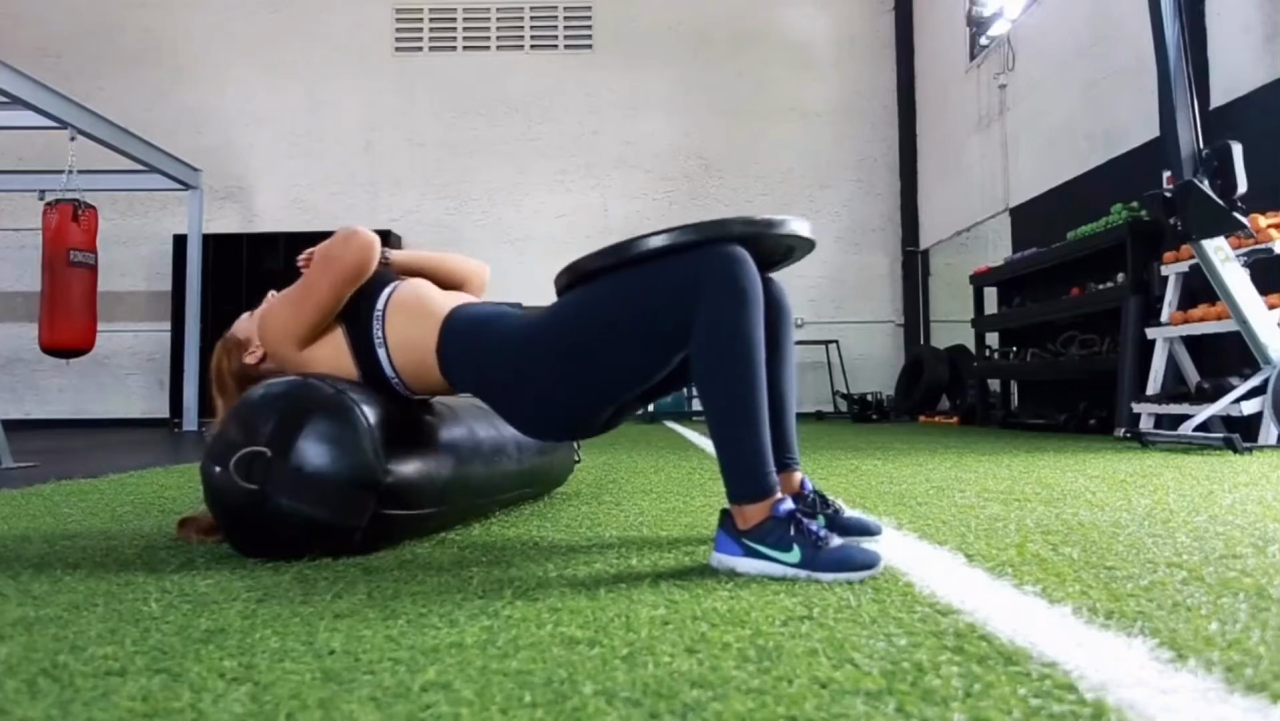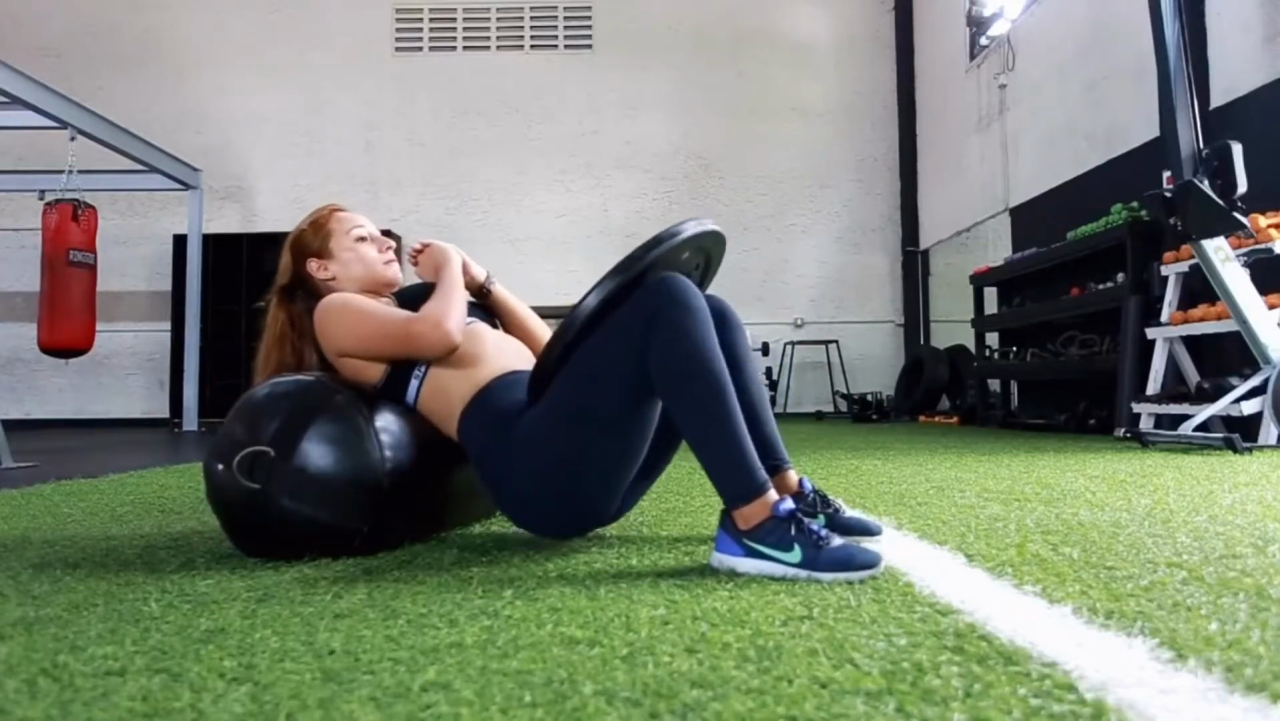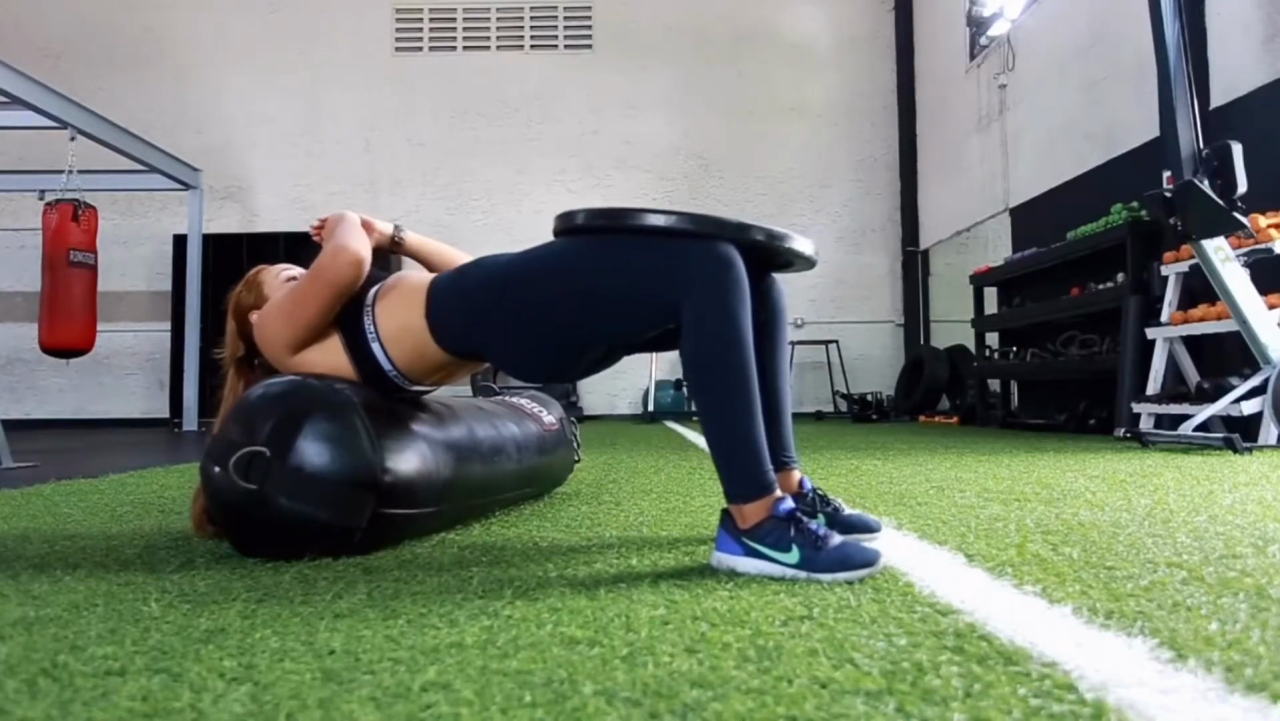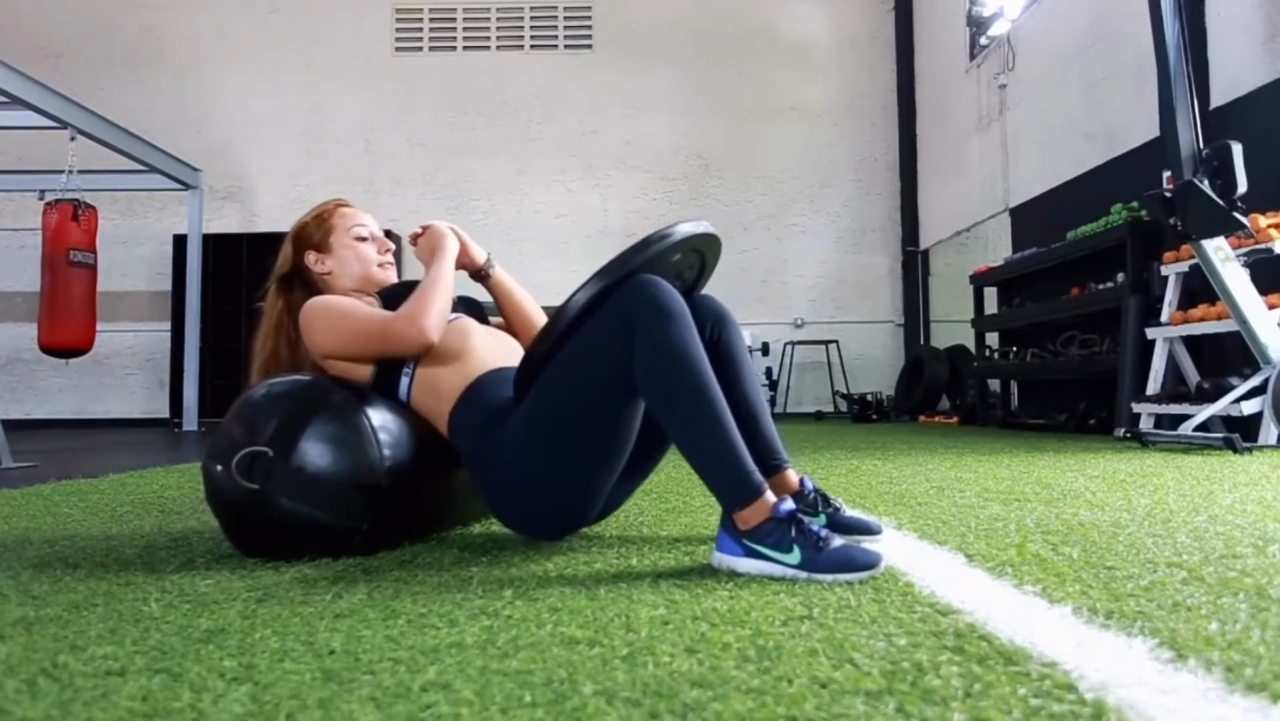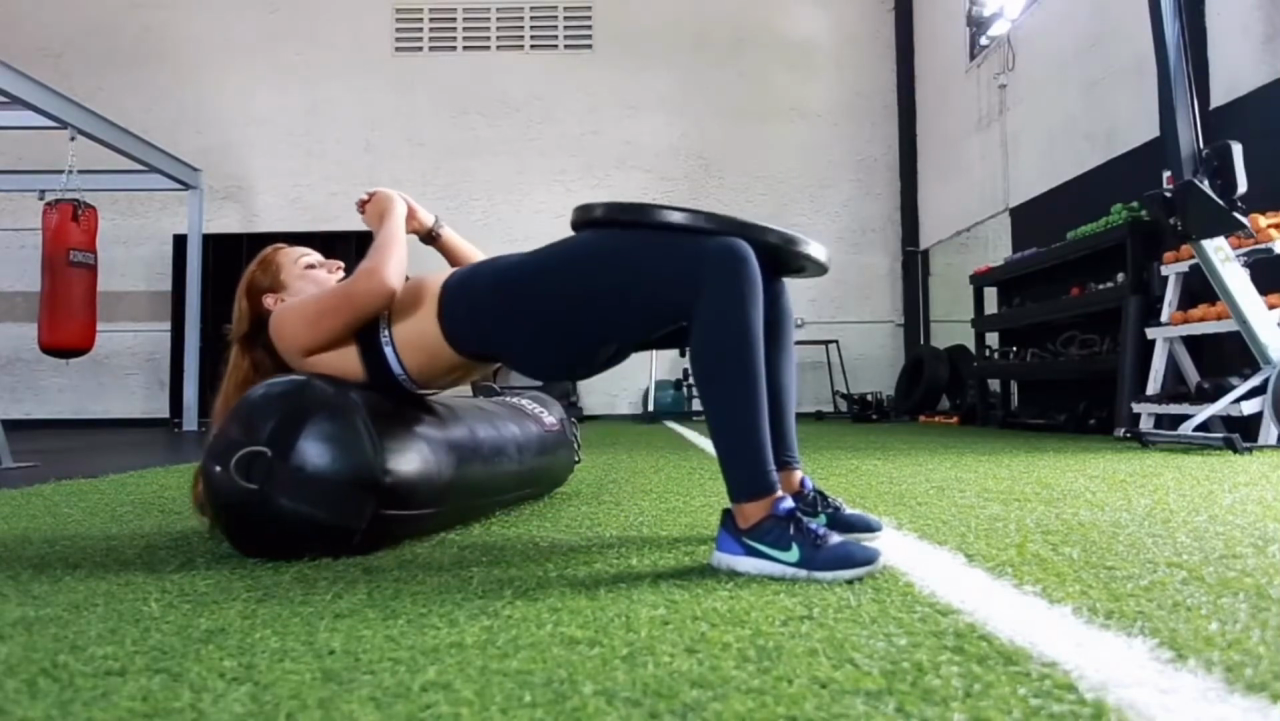
dt=1s
person 1, frame 1
left shoulder: (360, 319)
right shoulder: (286, 333)
left elbow: (473, 278)
right elbow: (356, 251)
left wrist: (388, 256)
right wrist: (350, 248)
left hip: (544, 353)
right hip: (535, 370)
left knee: (758, 295)
right knee: (724, 272)
left ankle: (787, 490)
right ankle: (756, 526)
person 1, frame 2
left shoulder: (400, 316)
right shoulder: (335, 314)
left elbow: (541, 349)
right elbow: (437, 335)
left wrist: (479, 280)
right wrist: (448, 271)
left hip: (584, 463)
right hip: (542, 460)
left knee: (708, 315)
right knee: (668, 300)
left ankle: (789, 493)
right ankle: (758, 526)
person 1, frame 3
left shoulder: (382, 340)
right shoulder: (282, 334)
left elbow: (464, 269)
right elbow: (344, 260)
left wrist: (393, 237)
right wrist: (348, 229)
left hip: (545, 318)
right hip: (515, 312)
left knee: (747, 282)
right knee: (708, 267)
left ankle: (785, 489)
right ankle: (756, 526)
person 1, frame 4
left shoulder: (398, 314)
right shoulder: (323, 315)
left elbow: (536, 339)
right elbow: (417, 333)
left wrist: (479, 263)
right wrist: (441, 260)
left hip: (582, 463)
right hip: (529, 467)
left knee: (704, 317)
right knee: (646, 302)
left ankle: (788, 494)
right ankle: (758, 527)
person 1, frame 5
left shoulder: (368, 329)
right shoulder: (294, 329)
left elbow: (481, 273)
right elbow: (381, 284)
left wrist: (428, 227)
right wrist: (391, 220)
left hip: (552, 319)
right hip: (528, 313)
left knee: (758, 282)
right knee: (724, 264)
left ankle: (787, 487)
right ankle: (757, 525)
